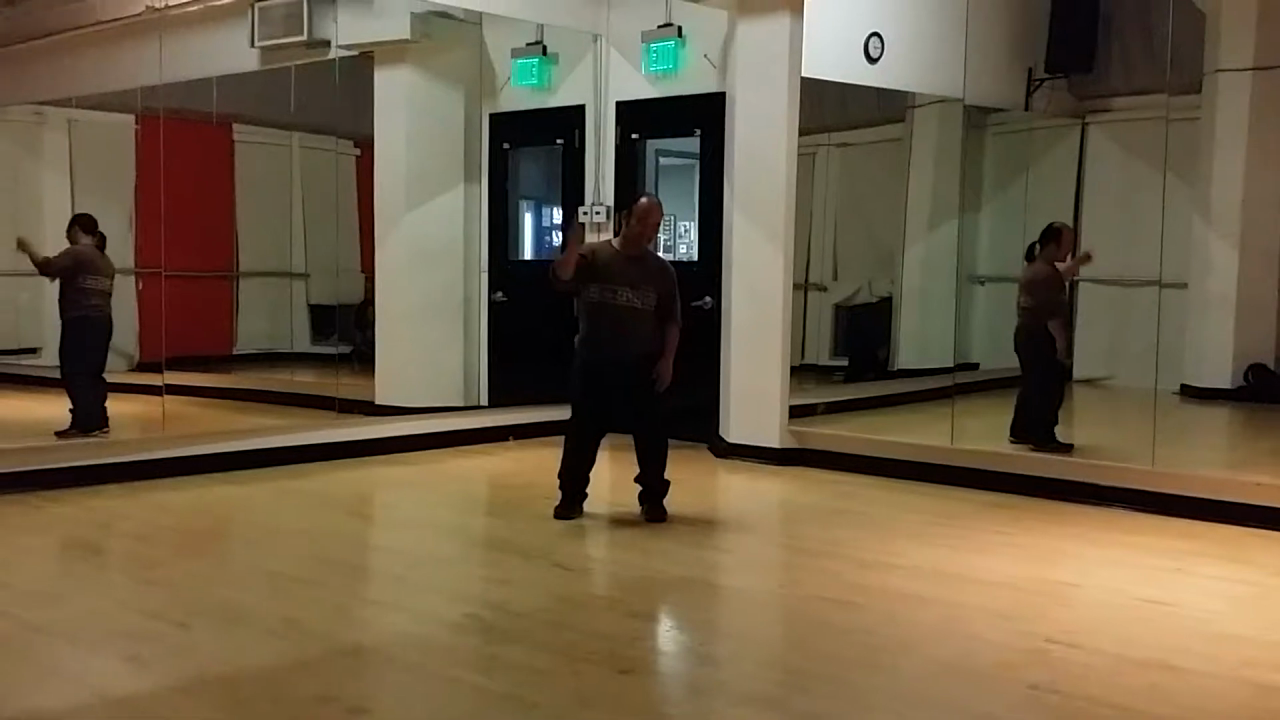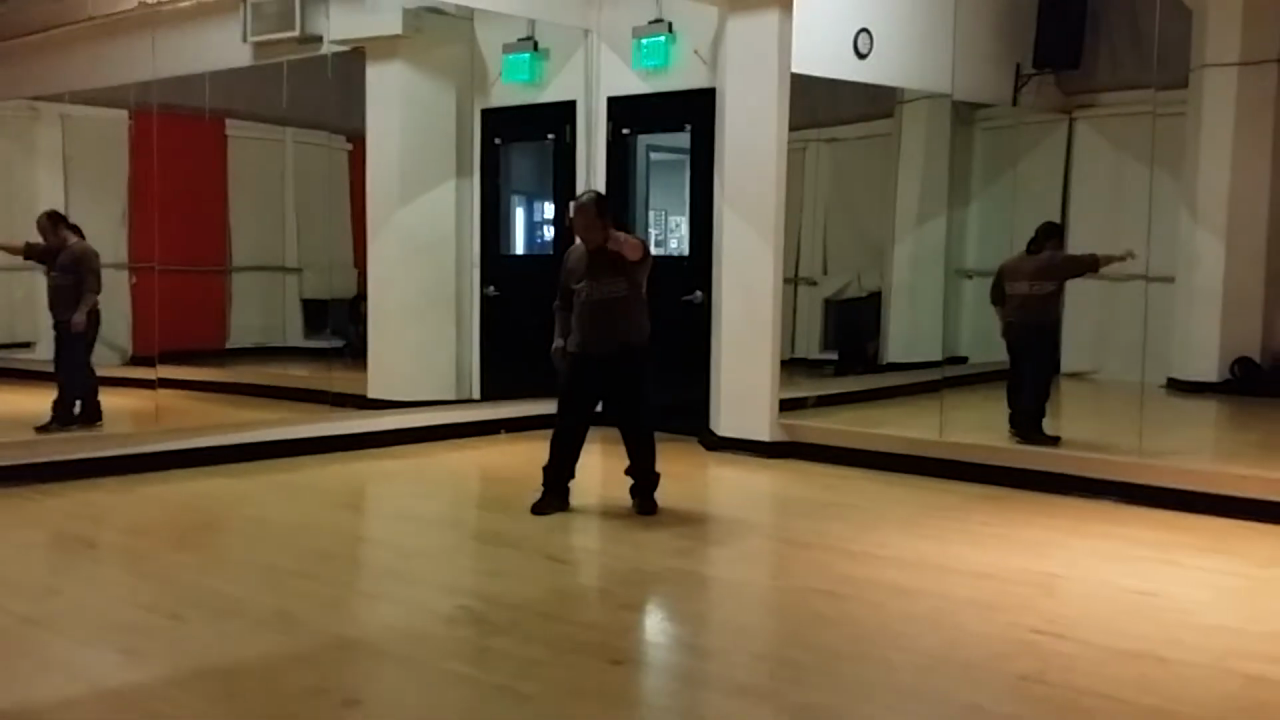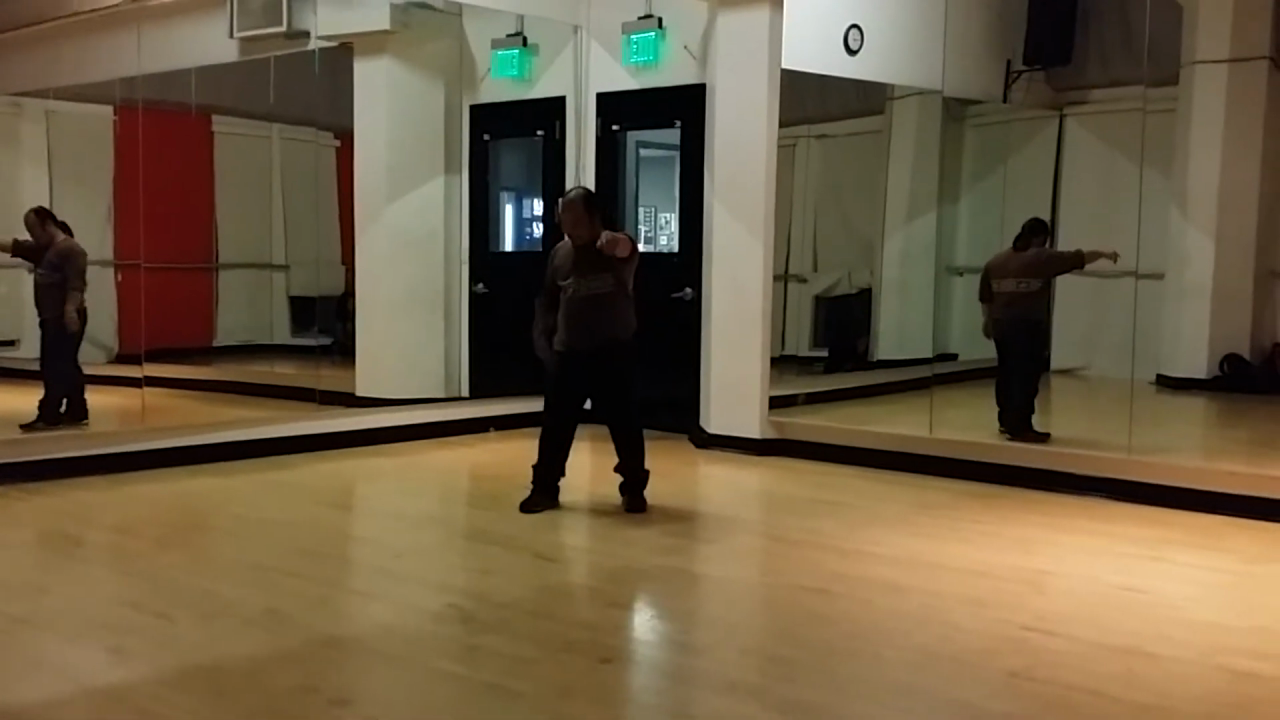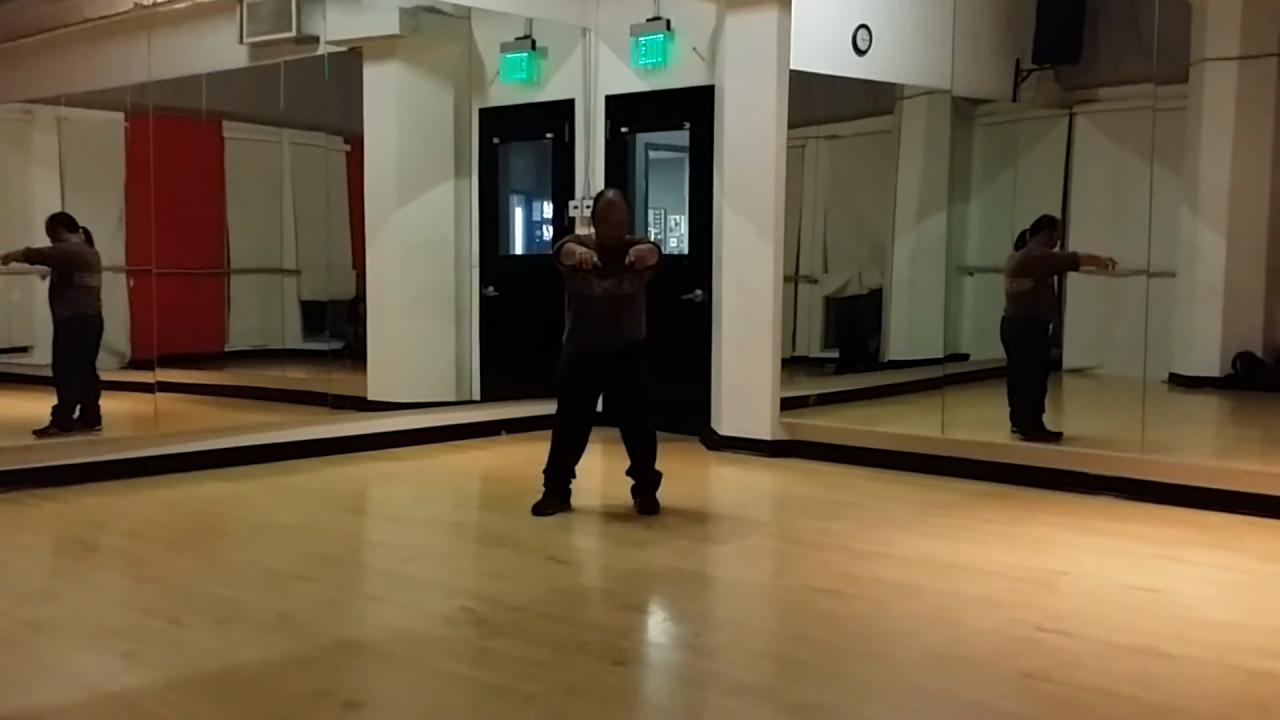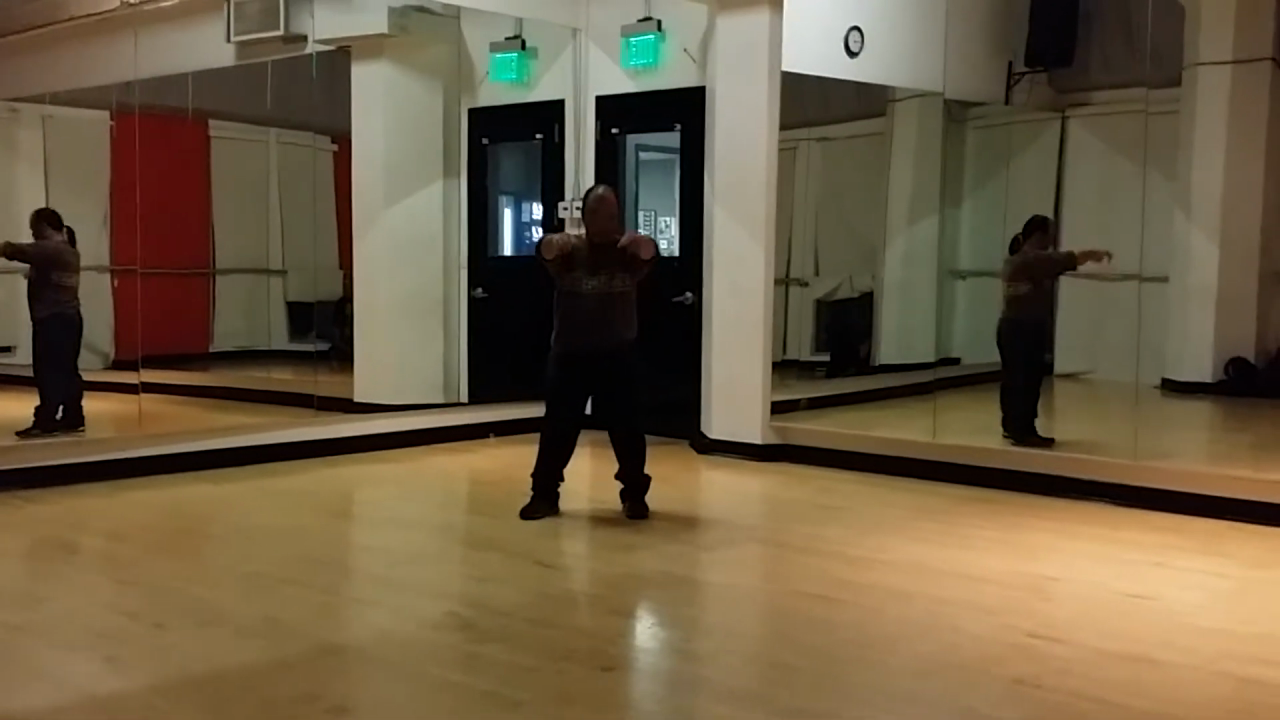
dt=1s
person 1, frame 1
left shoulder: (661, 270)
right shoulder: (592, 255)
left elbow: (671, 320)
right elbow: (561, 278)
left wrist: (667, 359)
right wrist: (571, 250)
left hip: (642, 365)
right hip: (594, 362)
left knee: (651, 433)
right knee: (584, 430)
left ankle: (653, 498)
right ankle: (571, 496)
person 1, frame 2
left shoulder: (627, 253)
right shoulder: (572, 256)
left elbow: (637, 252)
right elbow: (564, 303)
left wrist: (622, 242)
right wrist: (559, 338)
left hip: (627, 355)
right hip: (582, 355)
left knee: (636, 426)
right knee: (568, 424)
left ankle: (644, 491)
right ankle: (555, 490)
person 1, frame 3
left shoulder: (616, 250)
right shoulder: (559, 253)
left elbow: (625, 249)
right elbow: (547, 301)
left wrist: (613, 241)
right wrist: (542, 336)
left hip: (613, 352)
right hip: (567, 353)
left knee: (624, 423)
right knee: (555, 423)
left ankle: (634, 488)
right ankle: (544, 488)
person 1, frame 4
left shoulder: (636, 249)
right shoulder: (578, 247)
left elbow: (654, 254)
right elbow: (562, 252)
left wrist: (643, 252)
right wrist: (578, 251)
left hip: (627, 354)
right hip: (580, 353)
left knee: (638, 424)
right knee: (569, 424)
left ankle: (645, 490)
right ankle: (556, 490)
person 1, frame 5
left shoulder: (628, 249)
right shoulder: (567, 250)
left elbow: (649, 251)
right elbow: (545, 250)
left wrist: (638, 242)
right wrist: (556, 242)
left hip: (617, 356)
right hip: (569, 355)
left knee: (626, 428)
right knee: (557, 427)
left ankle: (634, 494)
right ankle: (544, 494)
person 2, frame 1
left shoulder: (1036, 266)
right shoulder: (1045, 274)
left elbow: (1059, 277)
right elbow: (1051, 313)
left wrist: (1078, 264)
right wrist: (1061, 340)
left hip: (1027, 336)
right hip: (1040, 339)
left knee: (1032, 386)
right knee: (1049, 388)
left ankle: (1021, 431)
right ankle: (1043, 438)
person 2, frame 2
left shoulder: (1009, 265)
right shoulder: (1056, 261)
left elbow: (997, 298)
right elbow: (1091, 262)
left wrist: (1005, 323)
right wrist: (1117, 257)
left hip: (1014, 328)
right hip: (1041, 330)
left knee: (1019, 375)
right knee: (1038, 379)
left ankle: (1018, 423)
right ankle: (1030, 430)
person 2, frame 3
left shoulder: (996, 261)
right shoulder: (1043, 258)
left elbow: (986, 296)
right elbow: (1077, 258)
left wrist: (988, 320)
right wrist: (1104, 254)
left hip: (1002, 326)
right hip: (1029, 327)
left knee: (1007, 373)
right knee: (1026, 376)
left ankle: (1007, 421)
right ankle: (1019, 428)
person 2, frame 4
left shoulder: (1017, 256)
right shoulder: (1039, 256)
left elbow: (1061, 261)
right elbow: (1075, 259)
right wrist: (1101, 260)
left hip: (1013, 323)
right hip: (1031, 326)
left knee: (1019, 374)
right knee: (1034, 375)
left ankle: (1019, 421)
right ankle: (1031, 427)
person 2, frame 5
left shoulder: (1013, 260)
right shoulder: (1037, 259)
right elbow: (1075, 258)
left wrist: (1092, 256)
right wrist: (1099, 254)
left hip: (1009, 326)
right hip: (1028, 329)
left knee: (1013, 378)
right knee: (1027, 379)
left ankle: (1011, 425)
right ankle: (1024, 431)
person 3, frame 1
left shoulder: (76, 253)
right shoulder: (105, 260)
left elbow: (48, 267)
left wrist: (28, 248)
left hip: (80, 323)
right hip: (102, 321)
left knee: (76, 375)
right knee: (92, 374)
left ankle: (85, 424)
right ankle: (99, 421)
person 3, frame 2
left shoulder: (84, 252)
right shoulder: (54, 252)
left elbow: (92, 287)
right elbow: (27, 250)
left wrist: (81, 313)
left hip: (80, 321)
right hip: (65, 320)
left knee: (69, 368)
right knee: (78, 367)
left ankle: (63, 417)
right ankle: (91, 414)
person 3, frame 3
left shoulder: (70, 250)
right shoulder: (44, 249)
left elbow: (76, 285)
left wrist: (70, 311)
left hip: (64, 319)
right hip: (53, 318)
left knee: (55, 366)
right knee: (66, 366)
left ankle: (49, 416)
right ankle: (77, 413)
person 3, frame 4
left shoulder: (68, 251)
right shoulder: (89, 251)
left elbow: (32, 255)
right elbow: (45, 257)
left hip: (73, 321)
right hip: (90, 320)
left knee: (67, 371)
right knee: (85, 370)
left ankle: (63, 422)
right ankle: (90, 418)
person 3, frame 5
left shoulder: (47, 249)
right shoulder: (69, 250)
right elbow: (26, 252)
left hip: (52, 320)
right hip: (70, 318)
left knee: (48, 372)
right knee: (67, 370)
left ankle: (47, 422)
right ankle: (73, 419)
